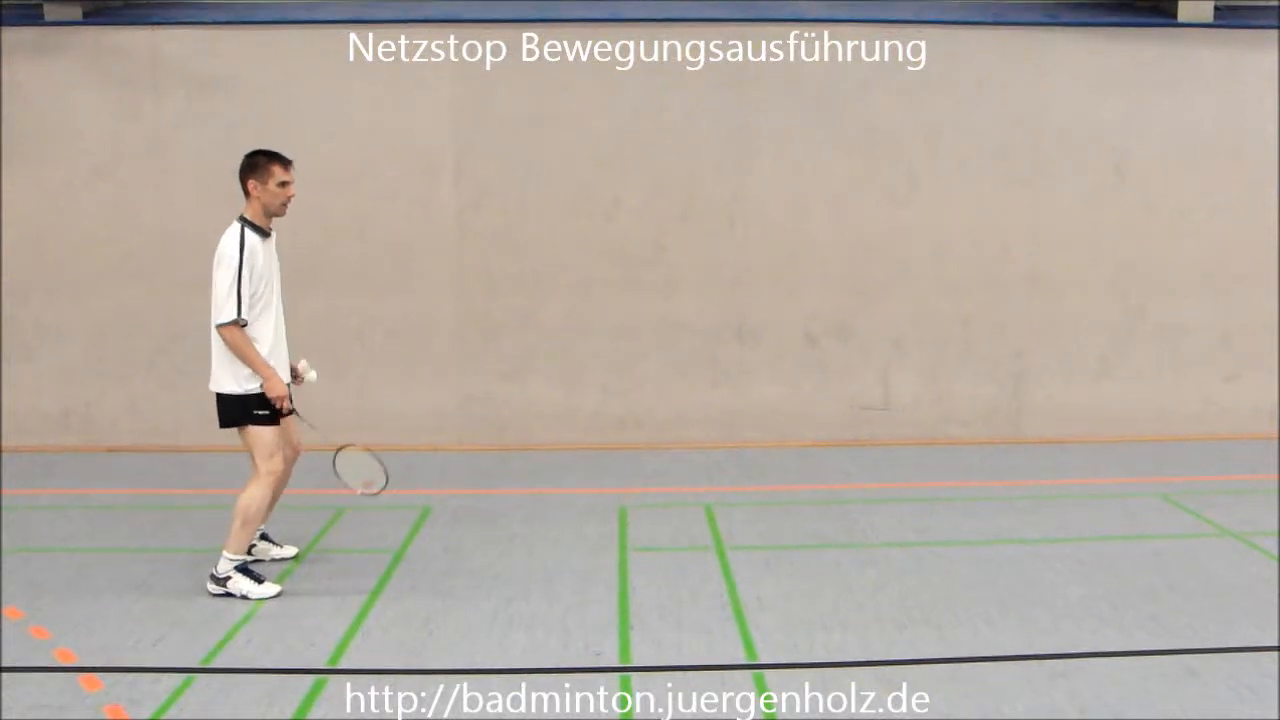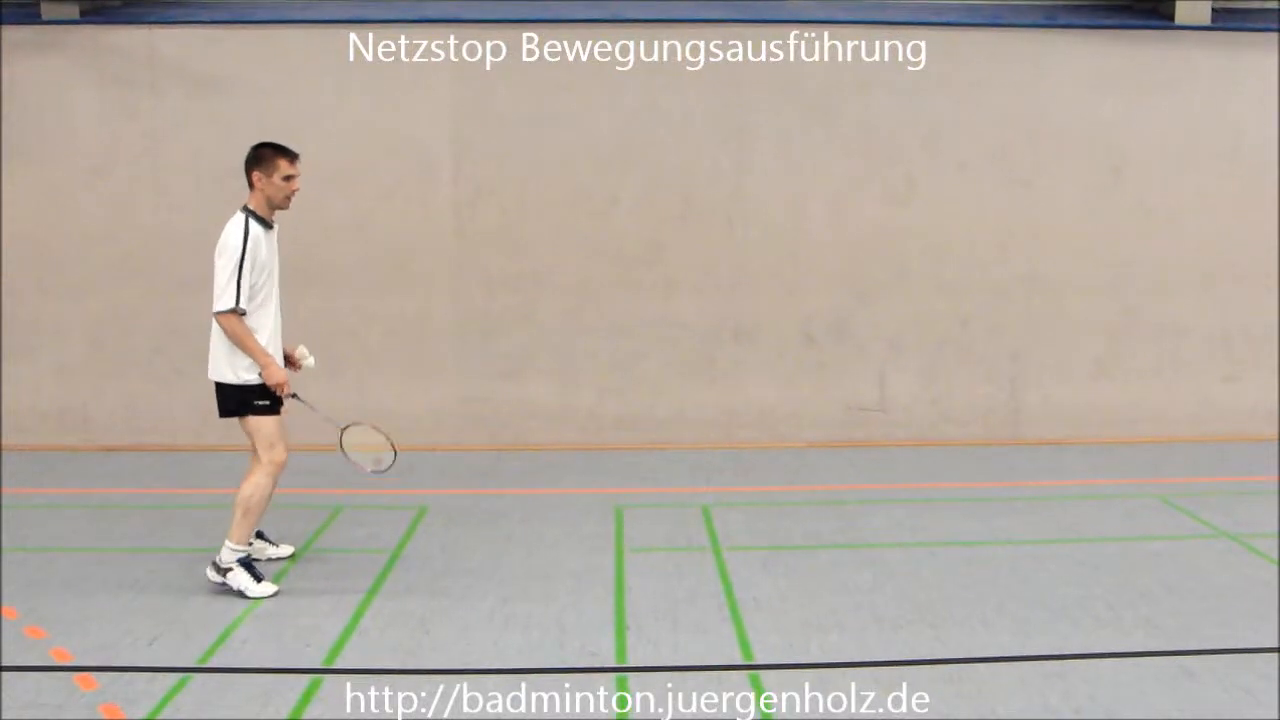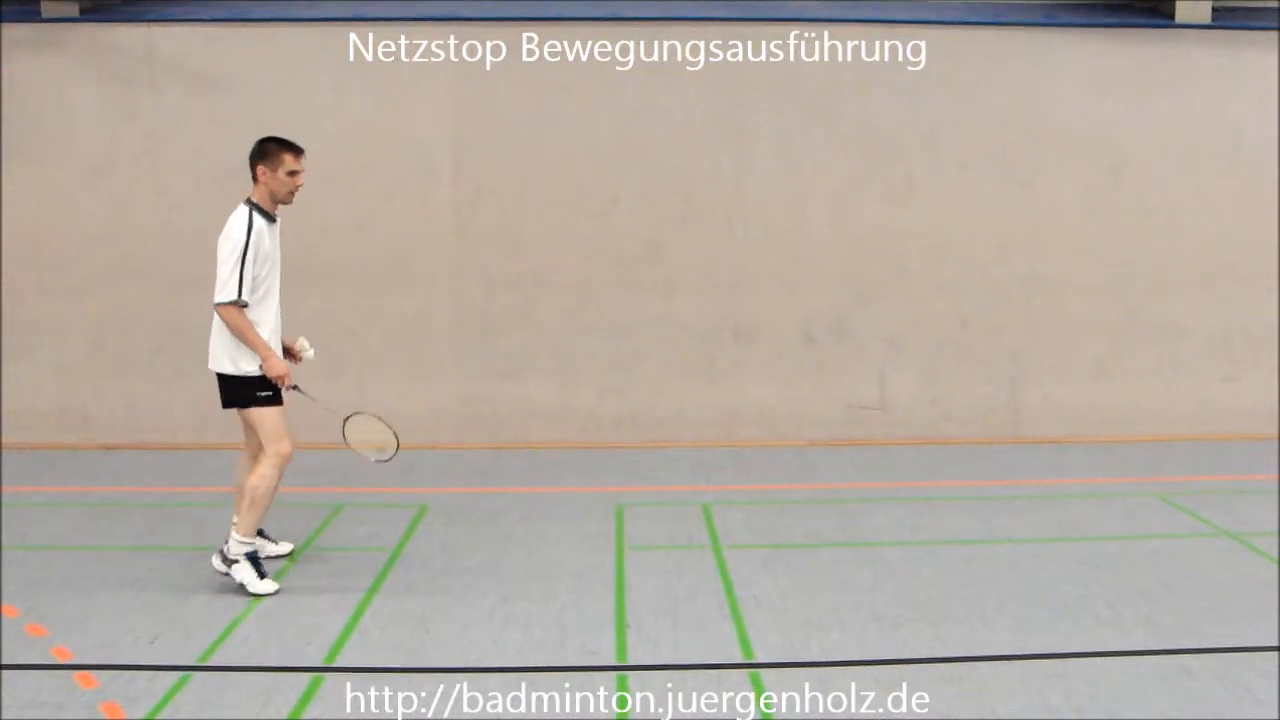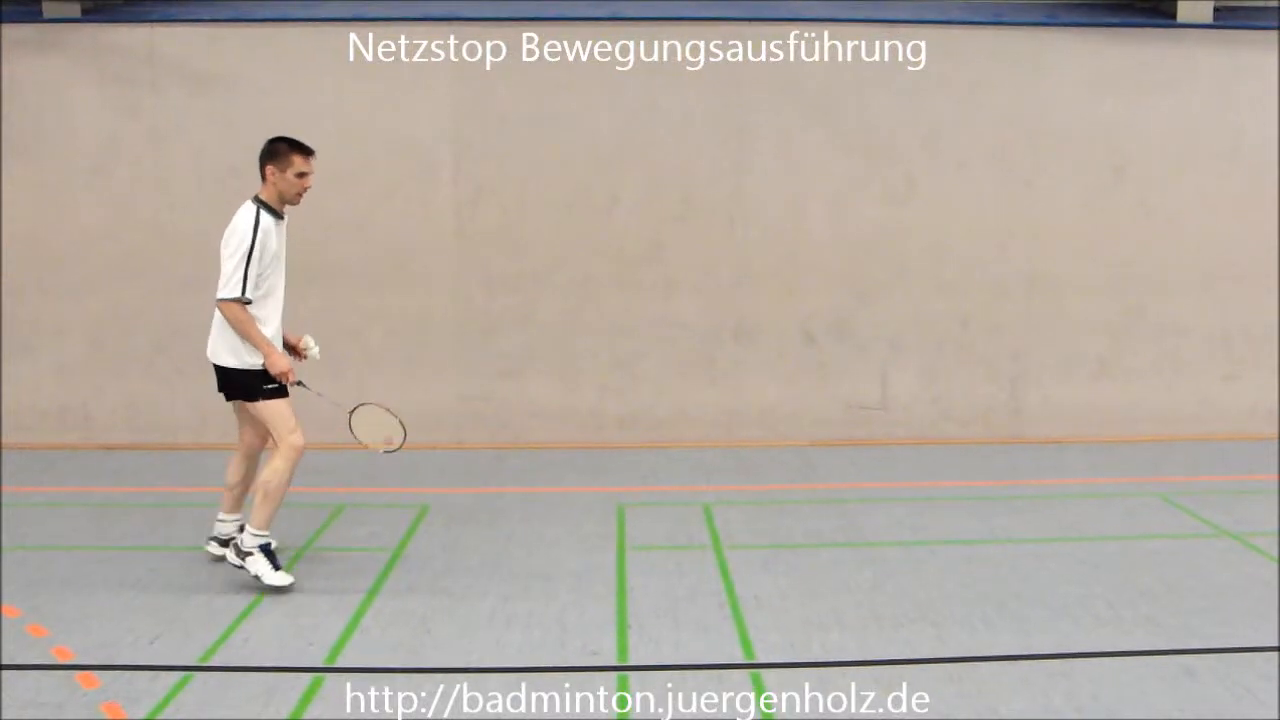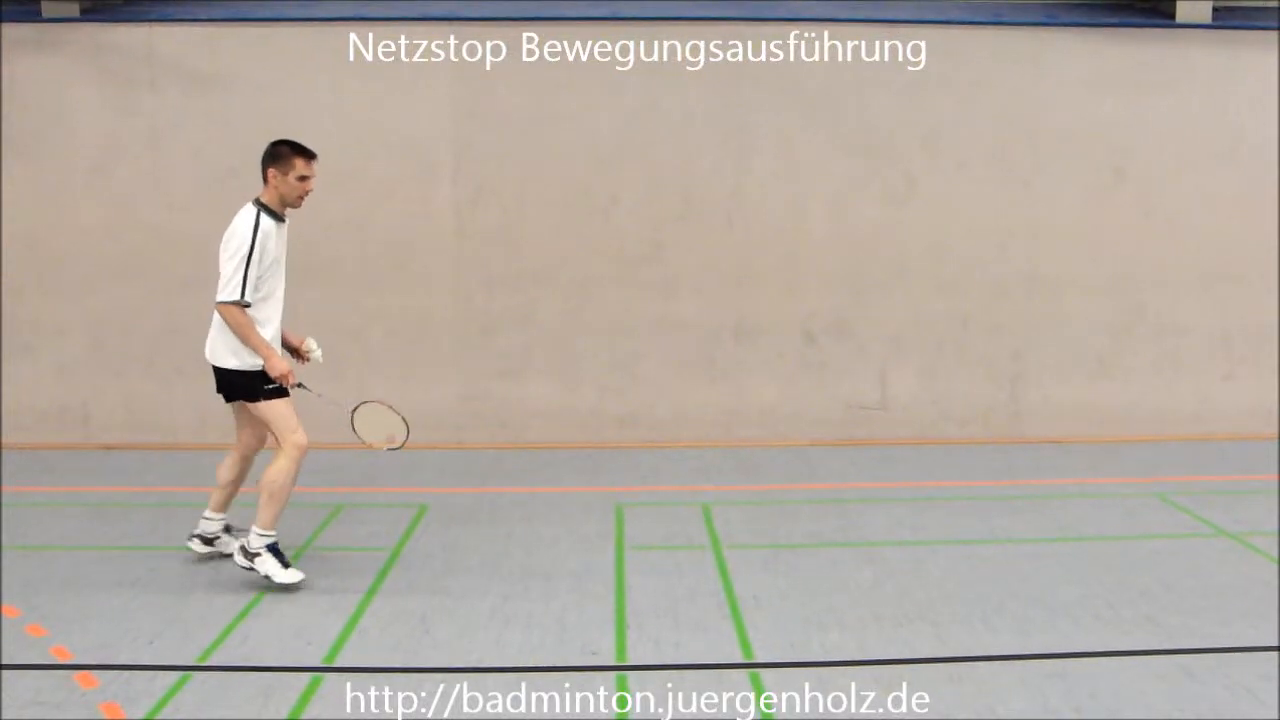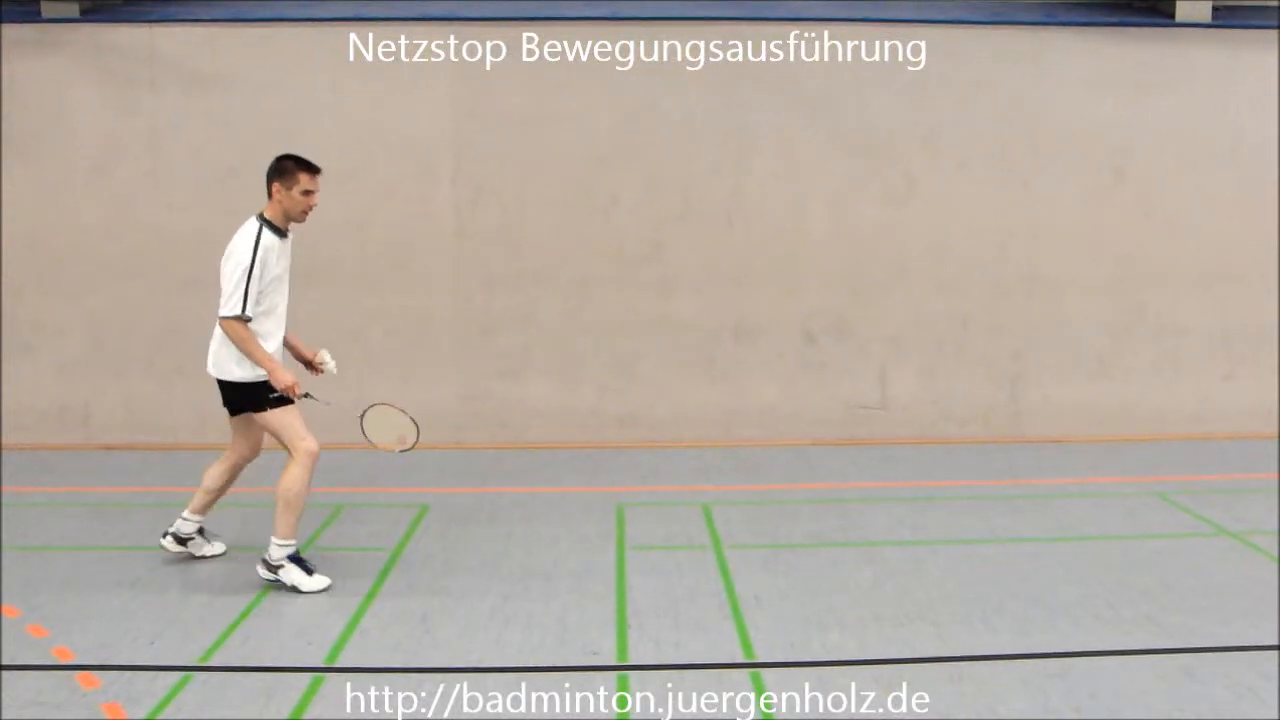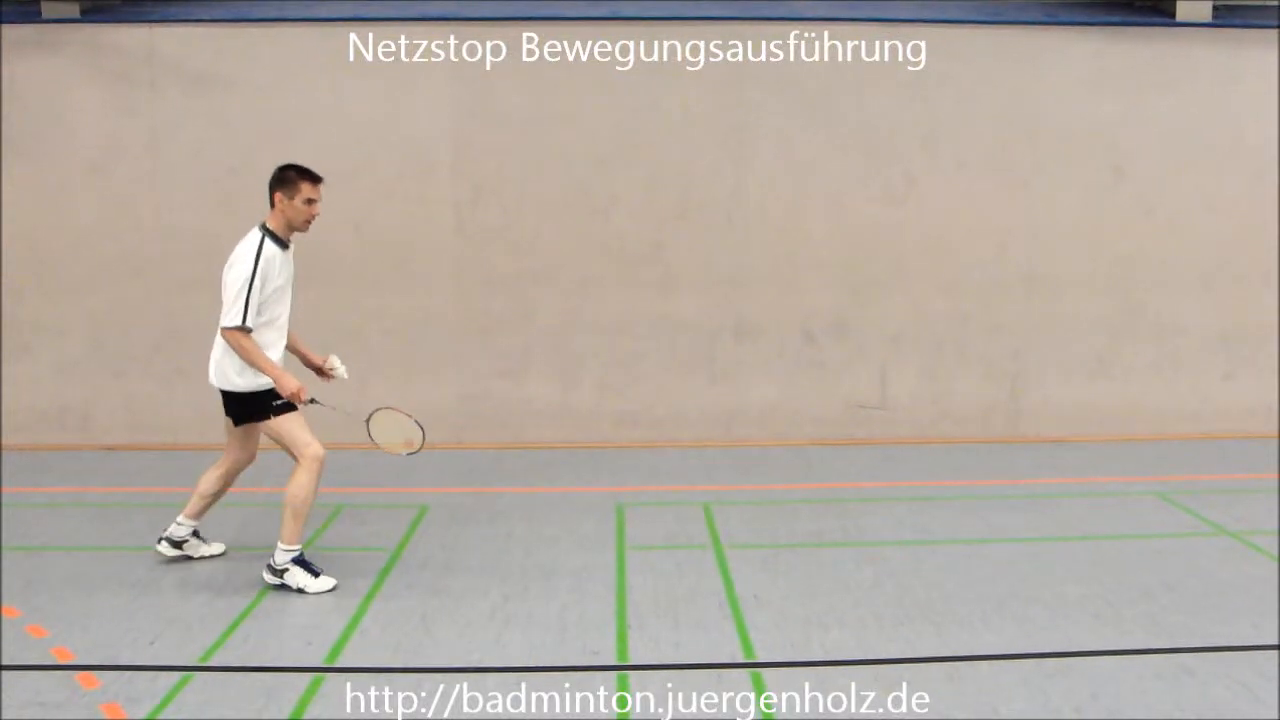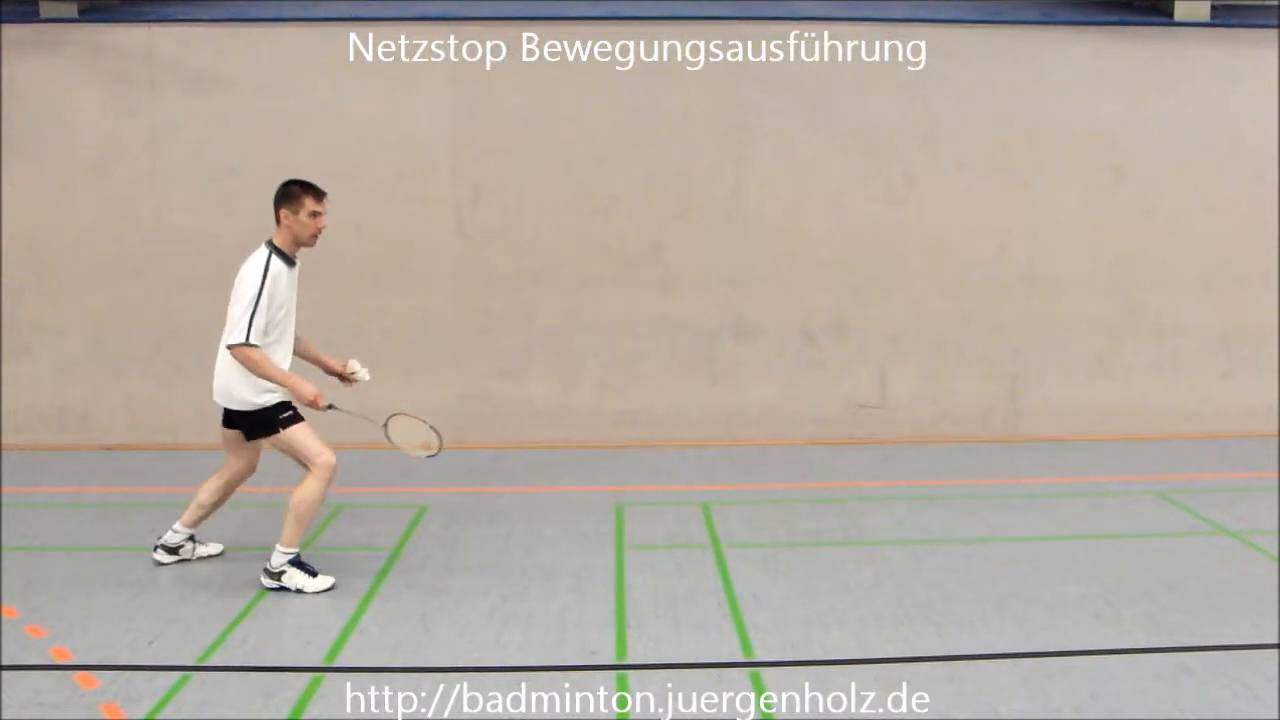
dt=0.2s
person 1, frame 1
left shoulder: (265, 238)
right shoulder: (238, 245)
right elbow: (227, 325)
left wrist: (282, 364)
right wrist: (267, 375)
left hip: (267, 376)
right hip: (247, 383)
left knee: (288, 451)
right knee: (269, 468)
left ankle: (253, 536)
right ankle: (228, 570)
person 1, frame 2
left shoulder: (266, 229)
right shoulder: (241, 236)
right elbow: (225, 313)
left wrist: (278, 349)
right wrist: (267, 362)
left hip: (260, 366)
right hip: (244, 372)
left knee: (268, 452)
right knee: (272, 458)
left ankle: (247, 534)
right ankle: (229, 560)
person 1, frame 3
left shoulder: (267, 222)
right shoulder: (245, 228)
right elbow: (226, 305)
left wrist: (278, 341)
right wrist: (267, 355)
left hip: (255, 360)
right hip: (245, 364)
left knee: (258, 448)
right knee: (278, 450)
left ankle: (244, 532)
right ankle: (236, 551)
person 1, frame 4
left shoulder: (273, 220)
right shoulder: (251, 226)
right elbow: (228, 302)
left wrist: (282, 337)
right wrist: (270, 352)
left hip: (251, 356)
right hip: (246, 359)
left knee: (253, 443)
right knee: (291, 442)
left ankle: (226, 531)
right ankle: (251, 544)
person 1, frame 5
left shoulder: (275, 223)
right shoulder: (251, 228)
right elbow: (227, 304)
left wrist: (285, 338)
right wrist: (270, 354)
left hip: (251, 357)
right hip: (245, 360)
left knee: (250, 443)
right knee: (294, 443)
left ankle: (210, 529)
right ankle: (259, 545)
person 1, frame 6
left shoulder: (279, 238)
right shoulder: (253, 245)
right elbow: (230, 319)
left wrist: (296, 348)
right wrist: (273, 368)
left hip: (252, 368)
right hip: (248, 371)
left knee: (243, 451)
right knee: (304, 449)
left ankle: (186, 530)
right ankle: (280, 557)
person 1, frame 7
left shoulder: (281, 248)
right shoulder: (255, 255)
right elbow: (232, 329)
left wrist: (307, 356)
right wrist: (279, 375)
left hip: (250, 378)
right hip: (249, 380)
left knee: (238, 458)
right knee: (311, 455)
left ankle: (179, 534)
right ankle: (284, 562)
person 1, frame 8
left shoulder: (286, 264)
right shoulder: (262, 272)
right elbow: (239, 346)
left wrist: (326, 363)
right wrist: (294, 384)
left hip: (246, 392)
right hip: (255, 395)
left knee: (238, 469)
right knee: (322, 463)
left ankle: (175, 541)
right ankle: (282, 565)
